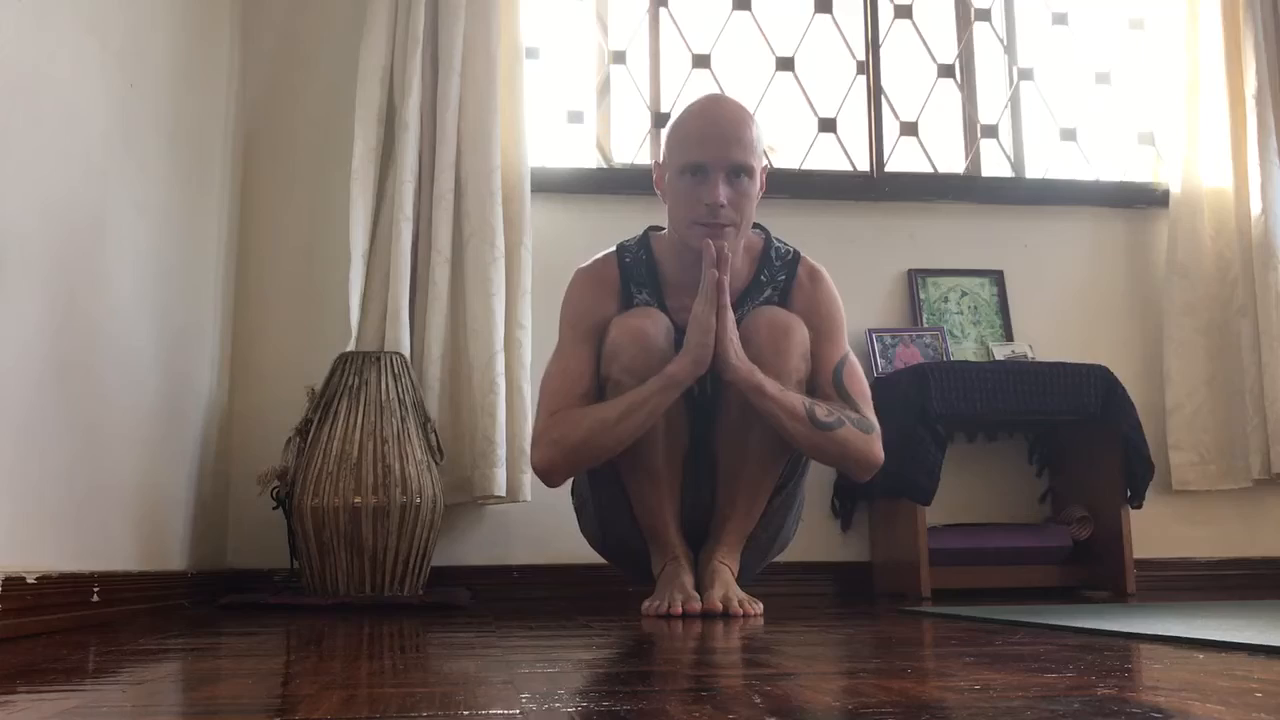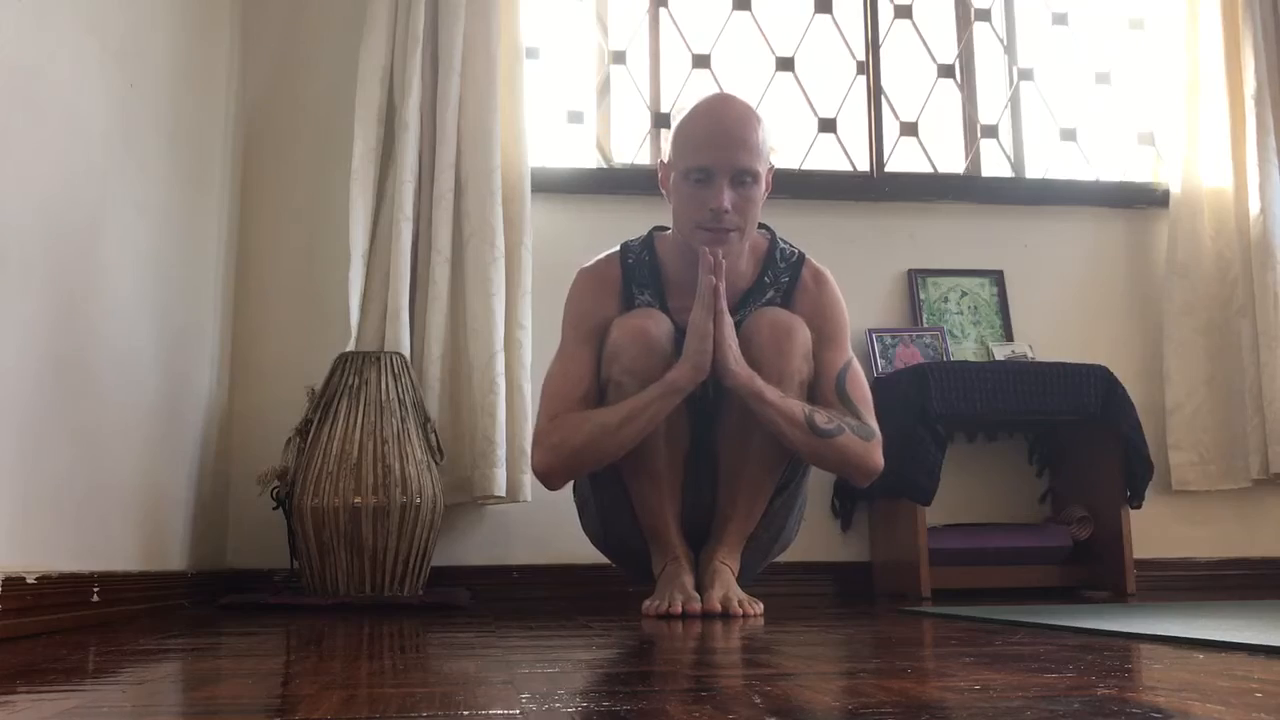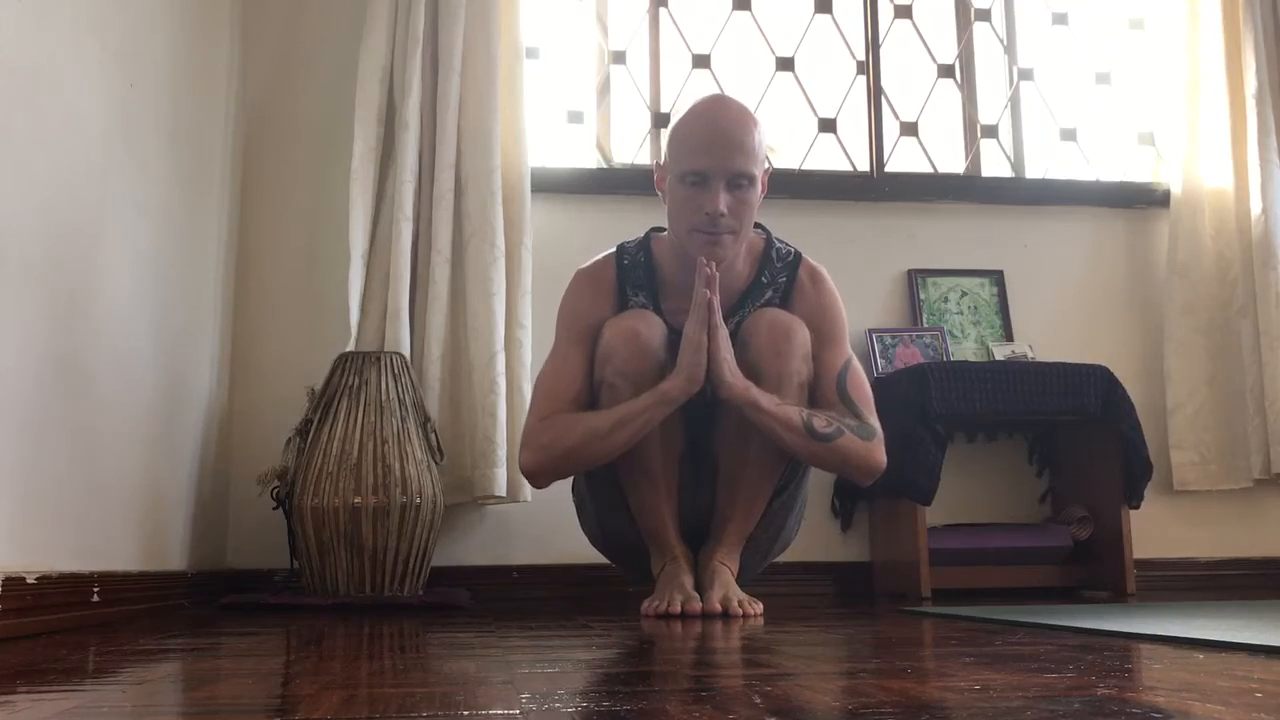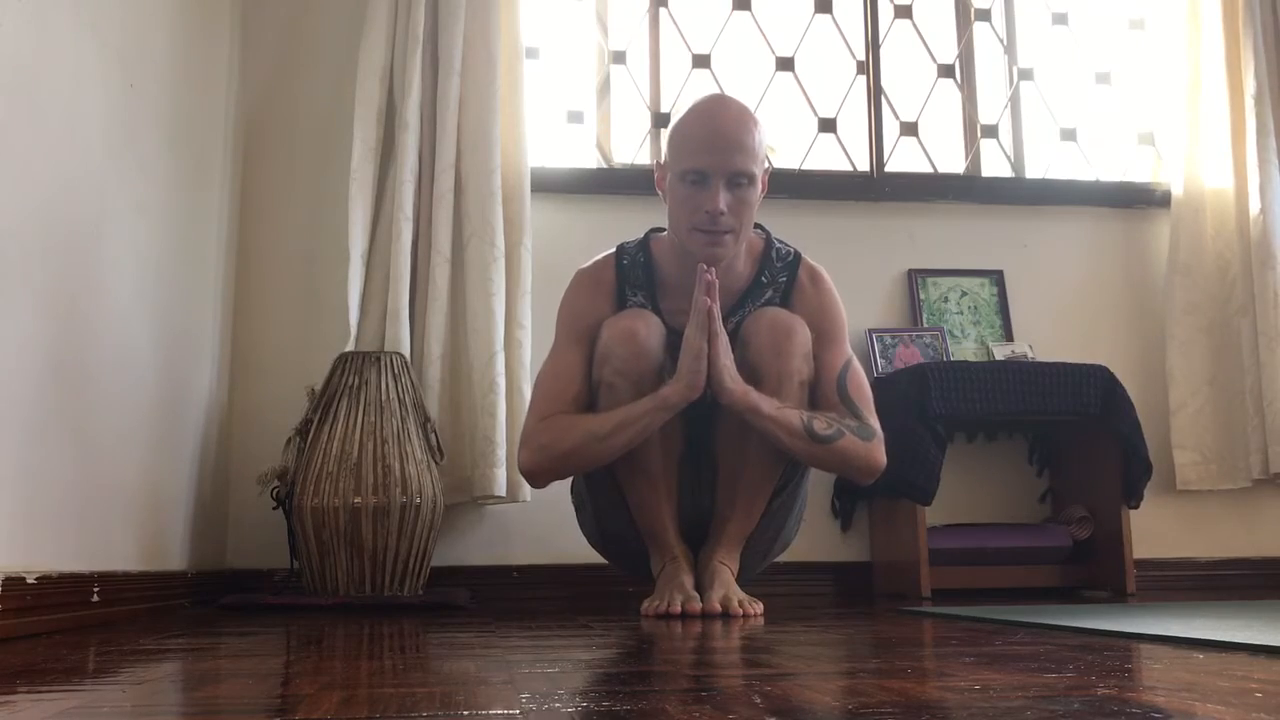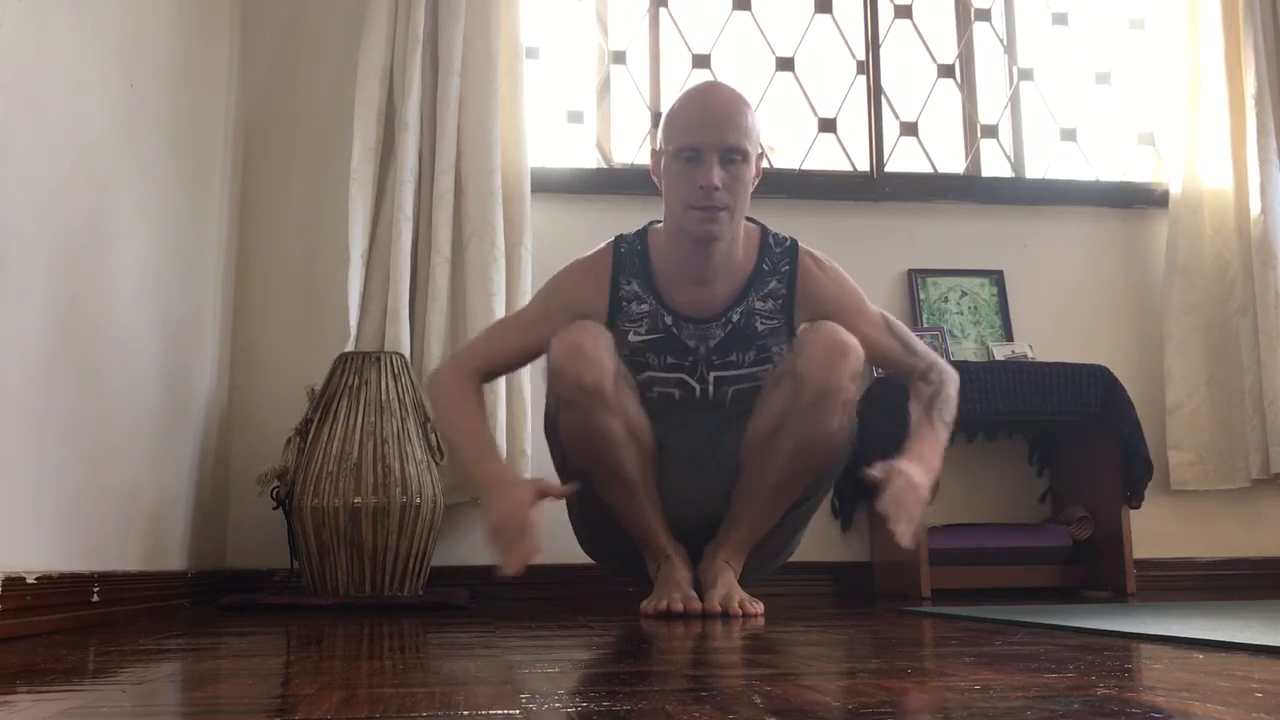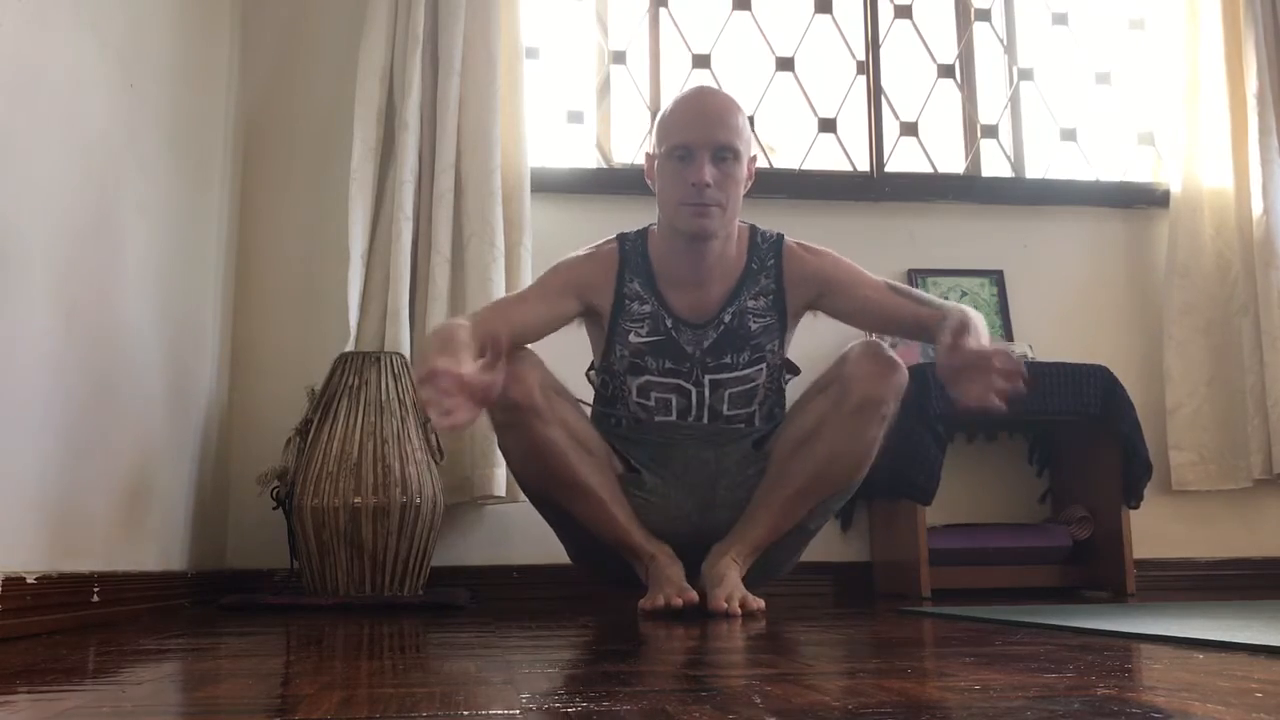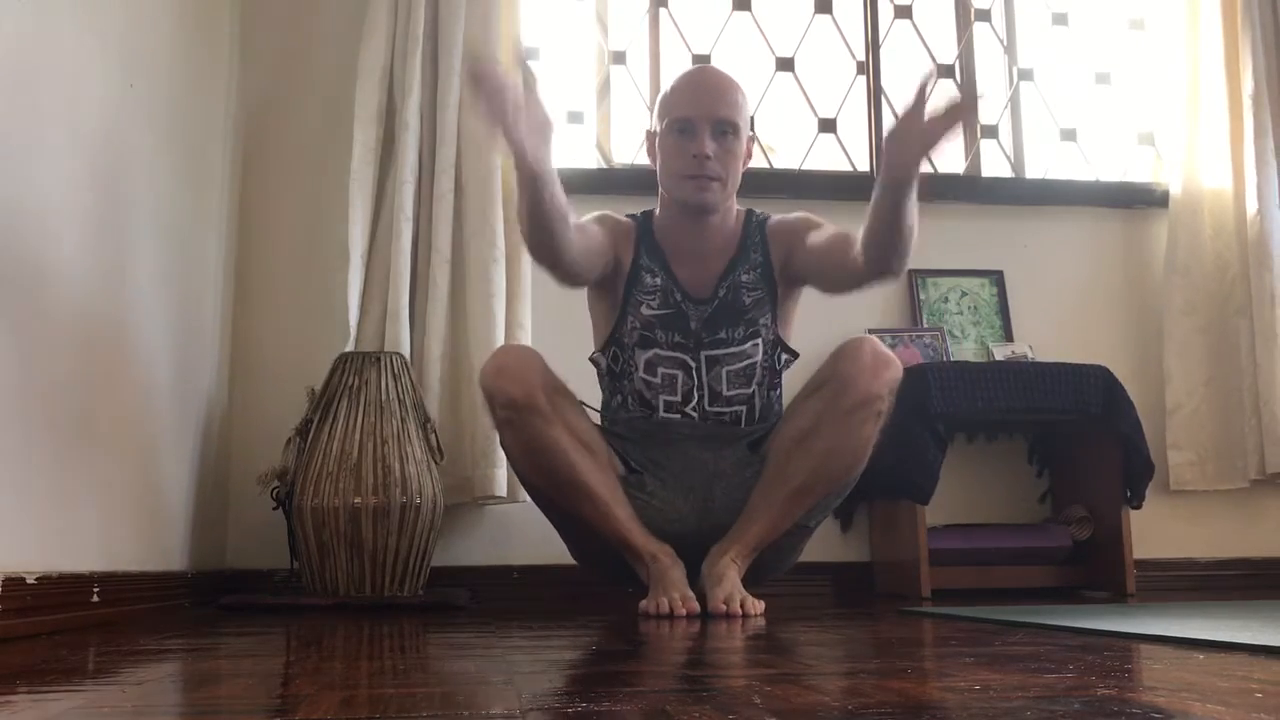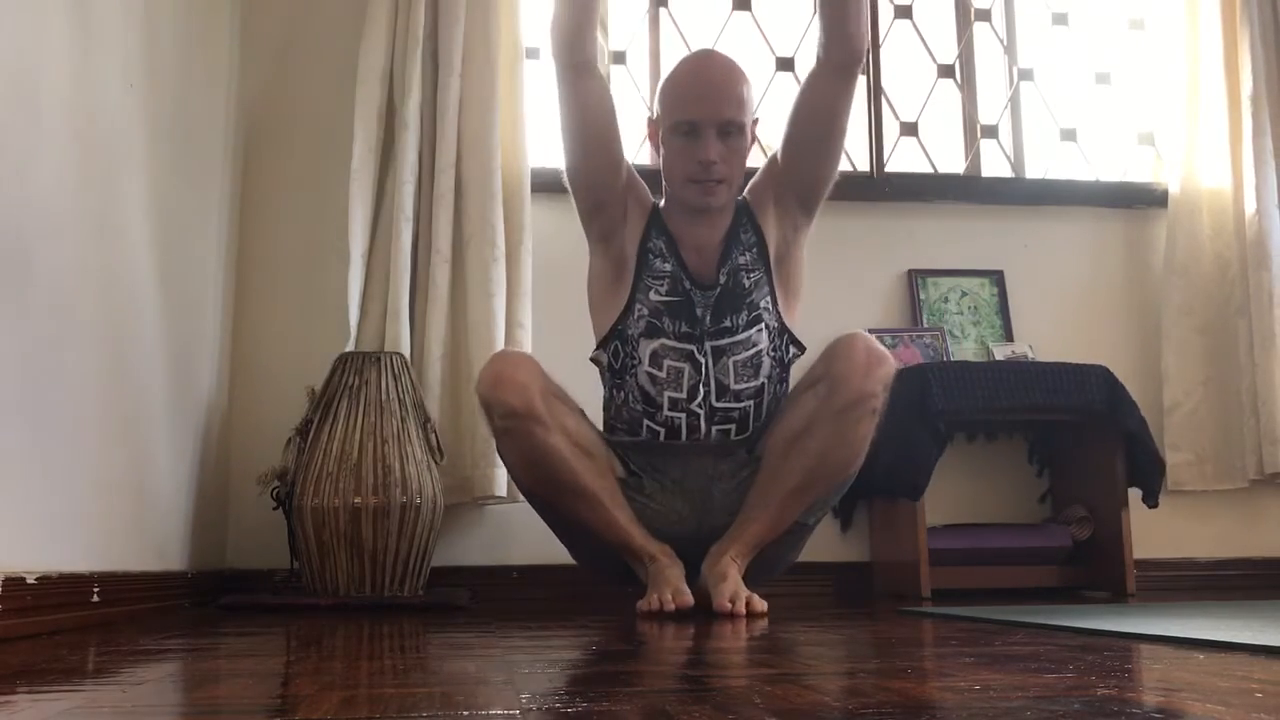
dt=0.5s
person 1, frame 1
left shoulder: (802, 283)
right shoulder: (602, 281)
left elbow: (866, 453)
right elbow: (549, 457)
left wrist: (743, 370)
right wrist: (682, 367)
left hip: (749, 522)
right hip: (634, 521)
left knee: (780, 330)
right knee: (636, 333)
left ankle: (722, 561)
right ankle: (670, 562)
person 1, frame 2
left shoulder: (806, 286)
right shoulder: (605, 282)
left elbow: (866, 458)
right elbow: (550, 460)
left wrist: (742, 375)
right wrist: (682, 374)
left hip: (751, 519)
right hip: (636, 518)
left knee: (782, 333)
right knee: (638, 333)
left ankle: (723, 560)
right ankle: (671, 561)
person 1, frame 3
left shoulder: (803, 285)
right shoulder: (602, 283)
left elbow: (868, 455)
right elbow: (538, 457)
left wrist: (739, 386)
right wrist: (676, 385)
left hip: (751, 521)
right hip: (636, 521)
left knee: (780, 333)
right knee: (631, 335)
left ankle: (722, 560)
right ankle: (670, 562)
person 1, frame 4
left shoulder: (803, 286)
right shoulder: (601, 284)
left elbow: (868, 455)
right elbow: (537, 457)
left wrist: (739, 391)
right wrist: (675, 391)
left hip: (752, 521)
right hip: (633, 521)
left knee: (781, 331)
right knee: (628, 335)
left ankle: (722, 559)
right ankle: (670, 560)
person 1, frame 5
left shoulder: (800, 274)
right shoulder: (602, 275)
left elbow: (931, 372)
right elbow: (454, 376)
left wrist: (919, 462)
right wrist: (496, 485)
left hip: (754, 518)
right hip: (629, 518)
left knee: (833, 349)
right knee: (575, 349)
left ankle: (727, 560)
right ankle: (665, 559)
person 1, frame 6
left shoulder: (793, 269)
right shoulder: (603, 273)
left elbow: (951, 319)
right elbow: (467, 334)
left wrist: (964, 351)
right wrist: (457, 367)
left hip: (758, 515)
right hip: (624, 515)
left knee: (876, 370)
right knee: (512, 377)
left ankle: (732, 558)
right ankle: (653, 559)
person 1, frame 7
left shoulder: (784, 244)
right shoulder: (619, 246)
left elbow: (872, 257)
right elbow: (561, 249)
left wrist: (895, 186)
right wrist: (533, 164)
left hip: (760, 510)
right hip: (629, 508)
left knee: (869, 366)
right knee: (509, 373)
left ankle: (733, 560)
right ankle: (655, 562)
person 1, frame 8
left shoulder: (777, 218)
right shoulder: (619, 224)
left elbow: (842, 58)
right elbow: (575, 63)
left hip: (760, 512)
right hip: (627, 511)
left knee: (864, 363)
right knee: (506, 381)
left ankle: (732, 558)
right ankle: (654, 559)
